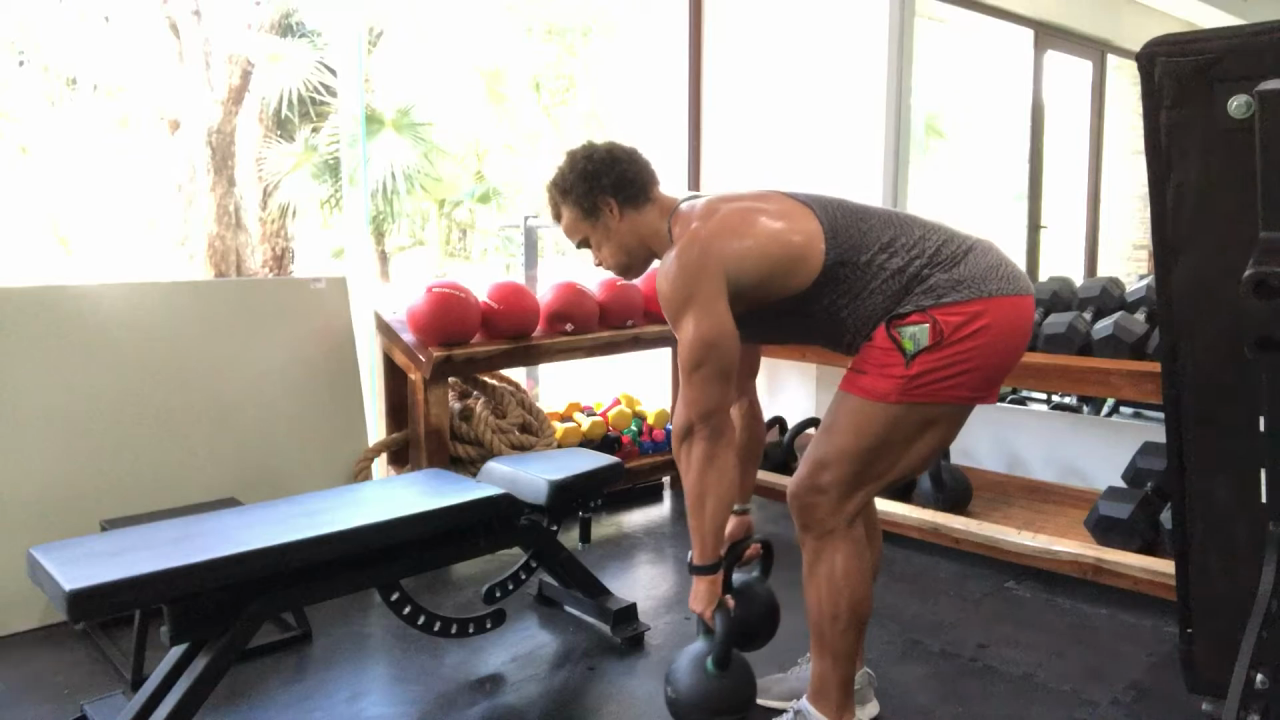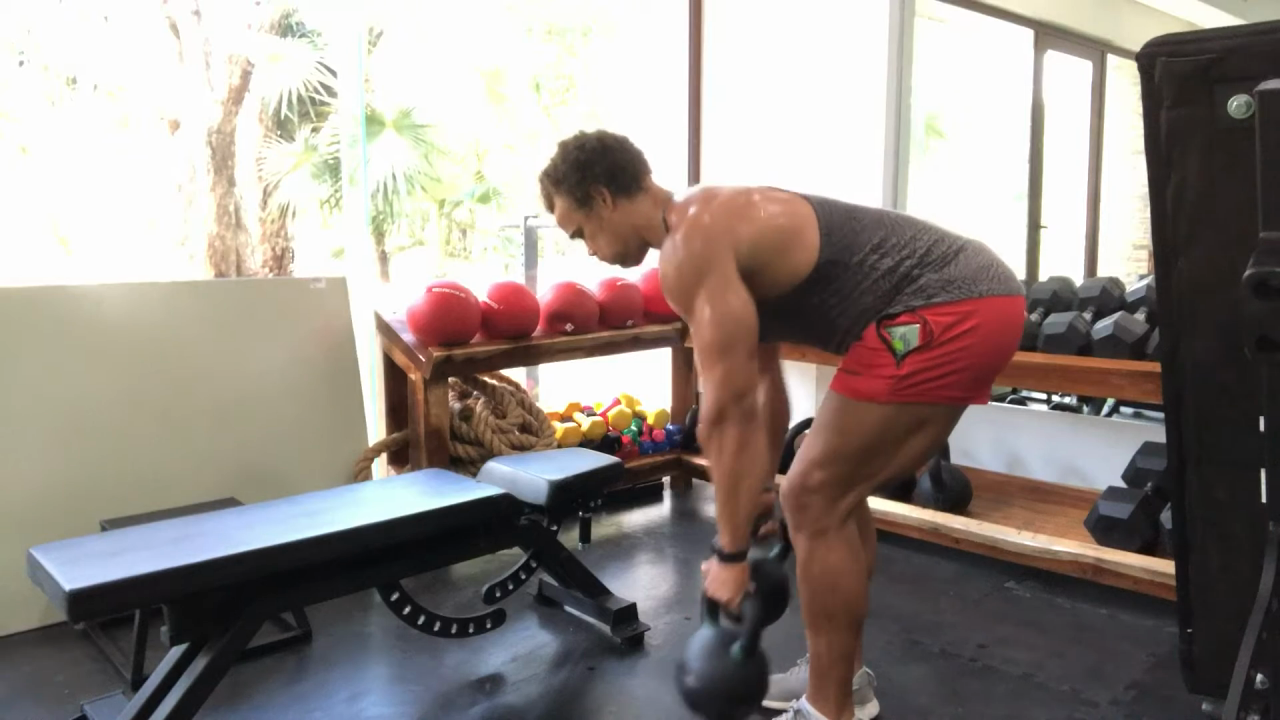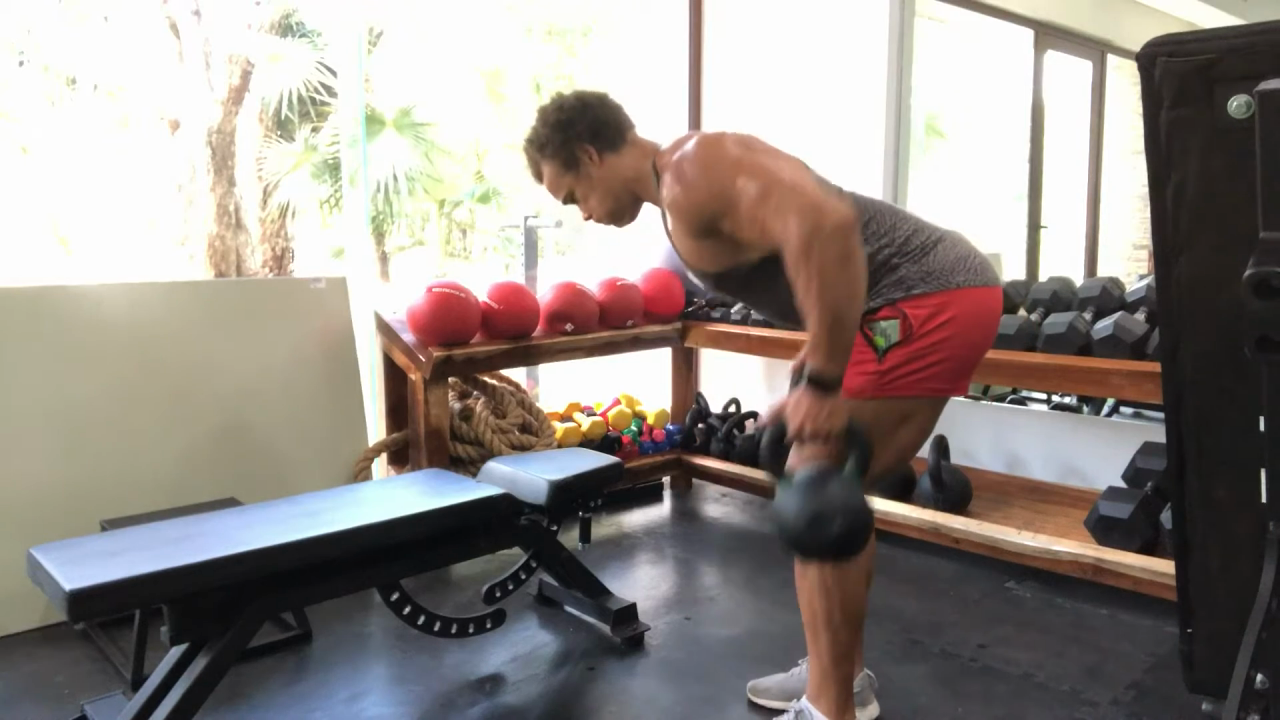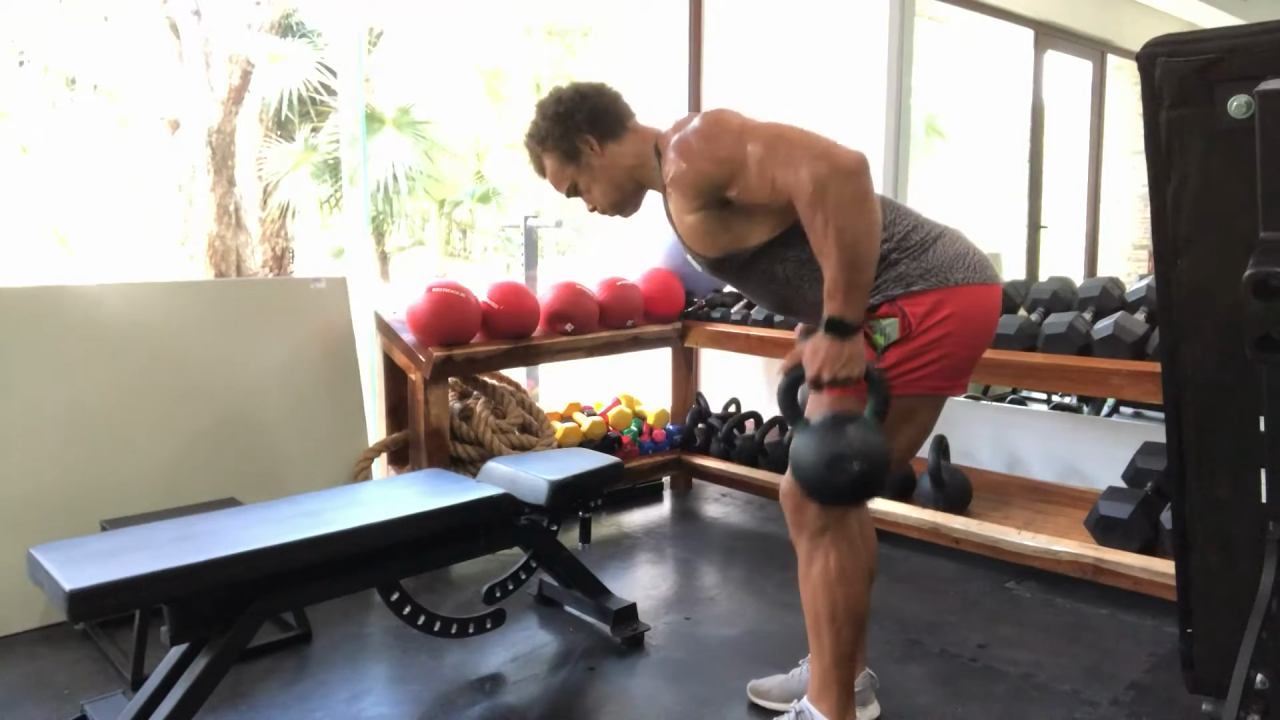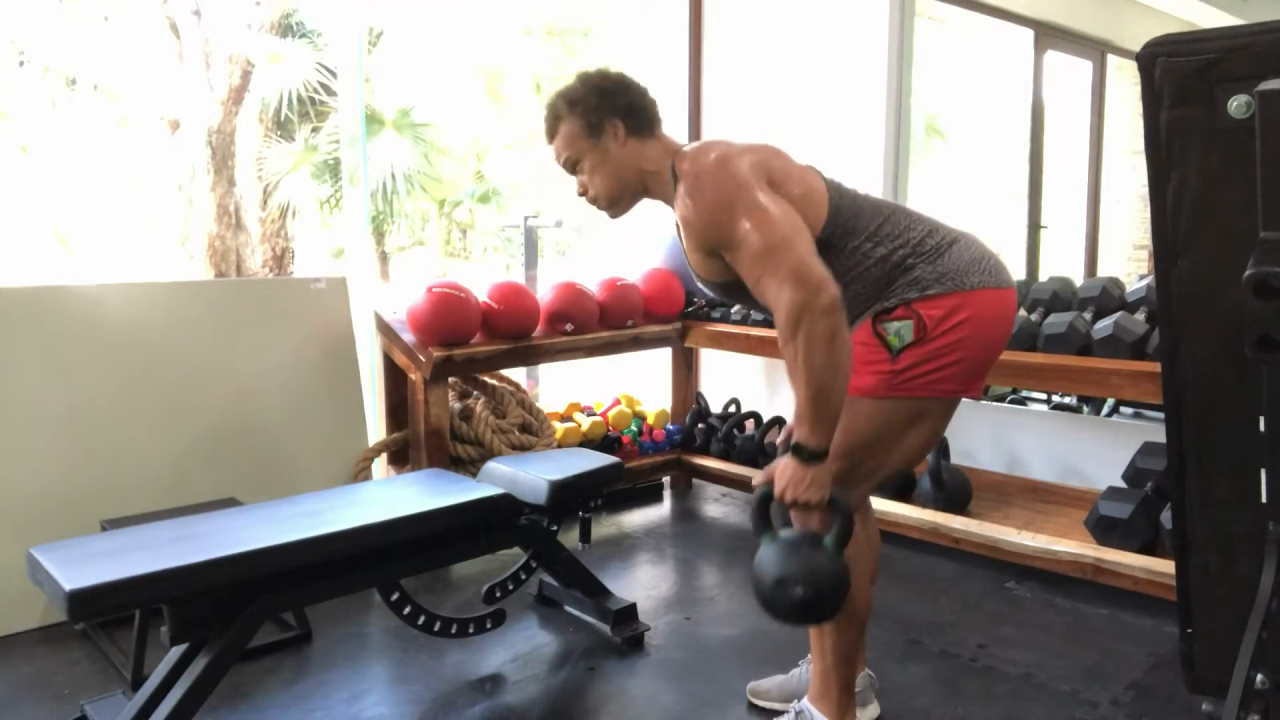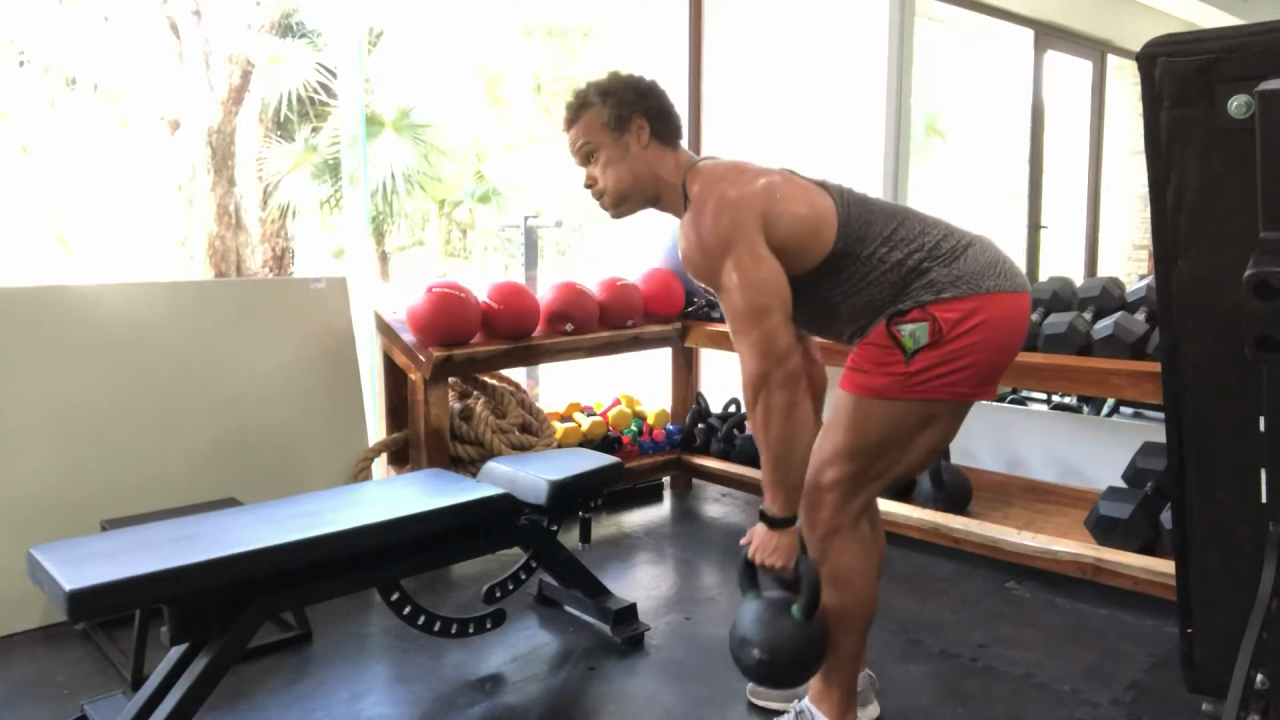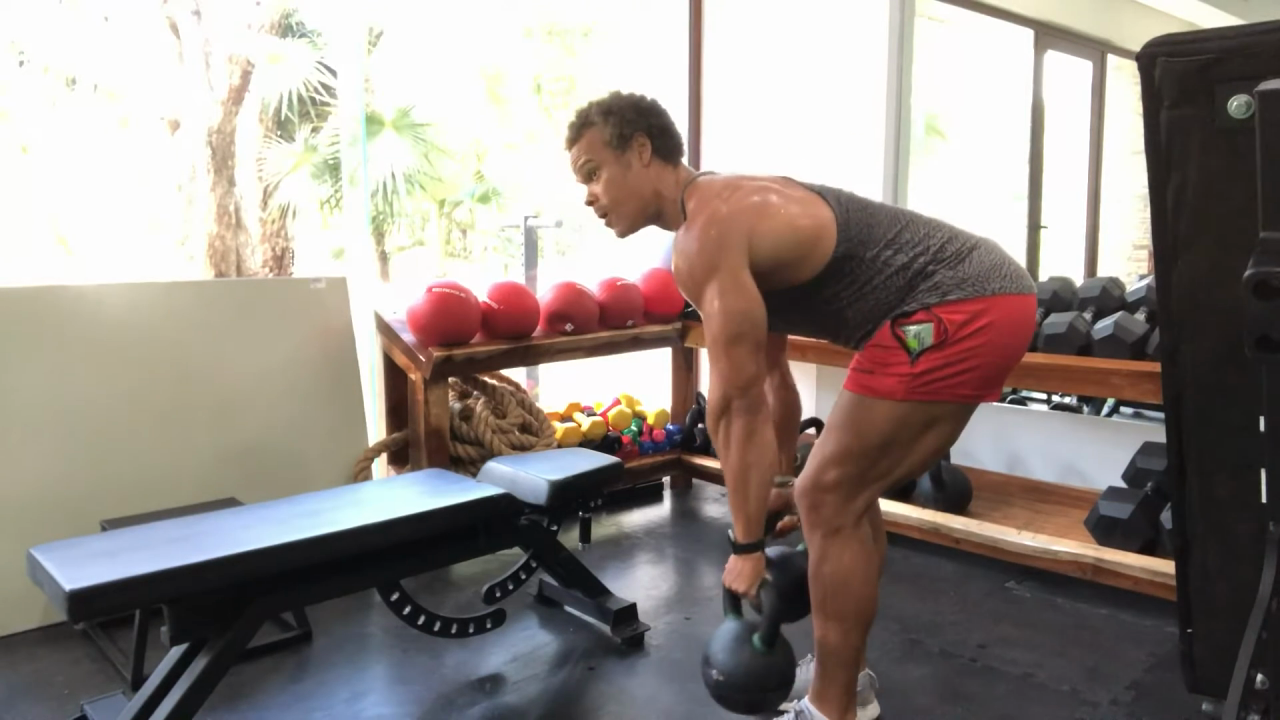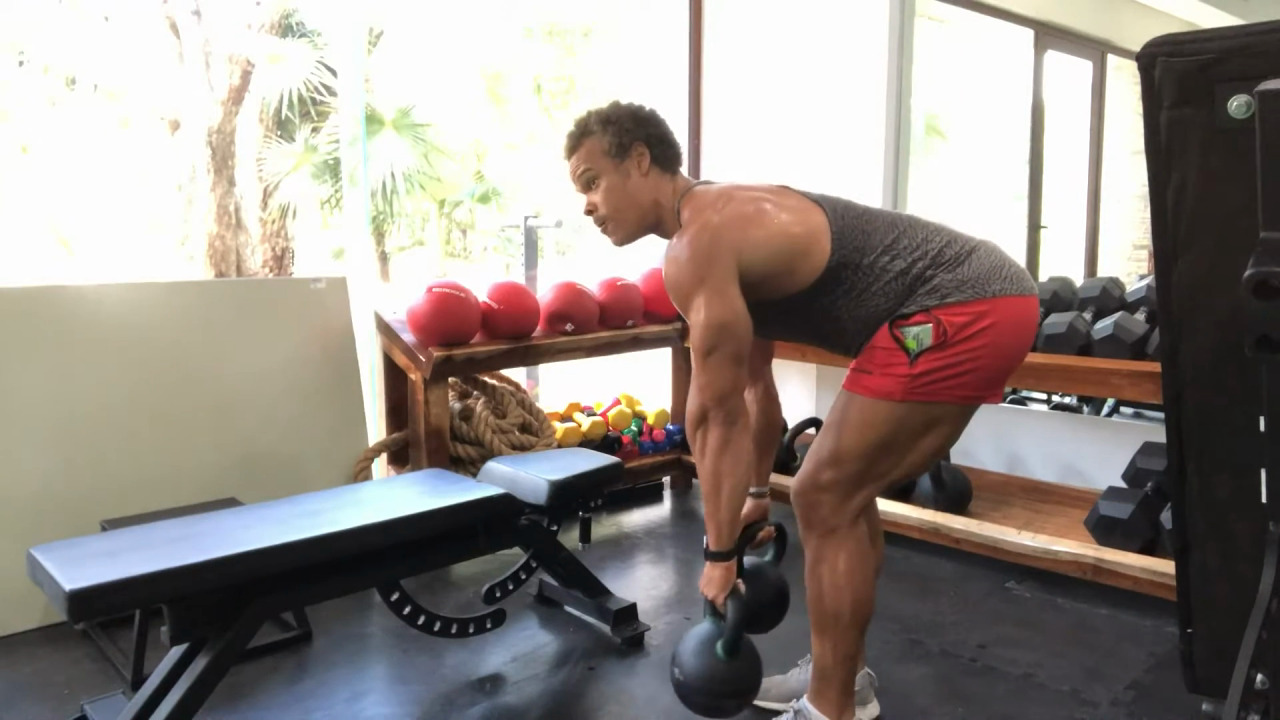
dt=0.4s
person 1, frame 1
left shoulder: (688, 261)
right shoulder: (711, 235)
left elbow: (699, 427)
right elbow: (737, 400)
left wrist: (705, 568)
right wrist: (739, 509)
left hip: (958, 311)
right hip: (979, 298)
left knee: (822, 503)
right knee: (841, 491)
person 1, frame 2
left shoulder: (690, 248)
right shoulder: (708, 226)
left elbow: (726, 412)
right elbow: (759, 384)
left wrist: (730, 552)
right wrist: (755, 497)
left hip: (948, 313)
right hip: (968, 299)
left knee: (815, 501)
right knee: (833, 491)
person 1, frame 3
left shoulder: (690, 175)
right shoulder: (692, 185)
left elbow: (827, 224)
left wrist: (820, 385)
right wrist: (814, 378)
left hip: (925, 304)
right hip: (946, 291)
person 1, frame 4
left shoulder: (692, 154)
right shoulder: (692, 174)
left elbow: (838, 170)
left wrist: (838, 331)
right wrist: (828, 328)
left hip: (926, 300)
right hip: (942, 289)
left knee: (812, 502)
right knee: (832, 494)
person 1, frame 5
left shoulder: (706, 190)
right shoulder: (705, 184)
left elbow: (813, 303)
right elbow: (807, 299)
left wrist: (809, 453)
right wrist: (808, 436)
left hip: (941, 303)
right hip: (958, 292)
left knee: (820, 499)
right knee: (835, 492)
person 1, frame 6
left shoulder: (711, 219)
right shoulder: (722, 198)
left elbow: (771, 376)
right elbow: (795, 356)
left wrist: (778, 518)
right wrist: (793, 484)
left hip: (955, 308)
right hip: (974, 294)
left knee: (830, 500)
right knee: (841, 492)
person 1, frame 7
left shoulder: (704, 238)
right shoulder: (726, 212)
left elbow: (733, 403)
right elbow: (768, 378)
left wrist: (745, 546)
right wrist: (777, 486)
left hip: (959, 310)
right hip: (980, 296)
left knee: (828, 501)
right knee: (843, 493)
person 1, frame 8
left shoulder: (697, 247)
right shoulder: (722, 223)
left elbow: (715, 413)
right elbow: (754, 388)
left wrist: (719, 554)
right wrist: (755, 494)
left hip: (961, 313)
right hip: (981, 300)
left knee: (824, 501)
right knee: (842, 493)
